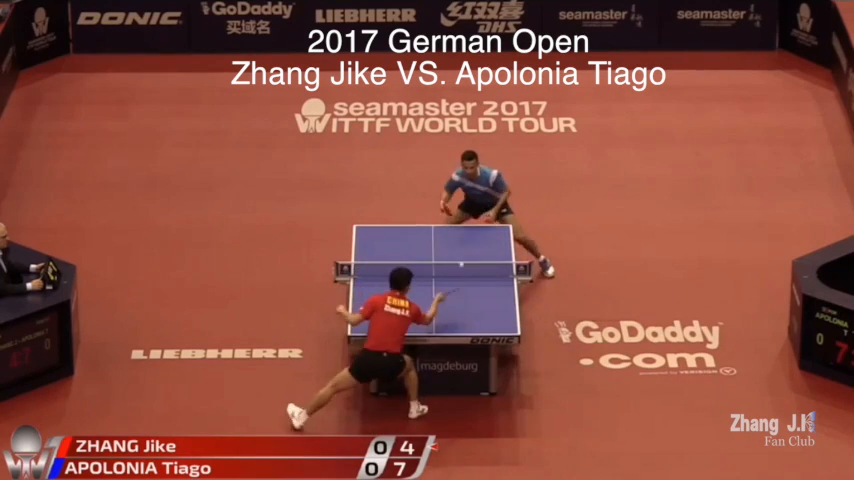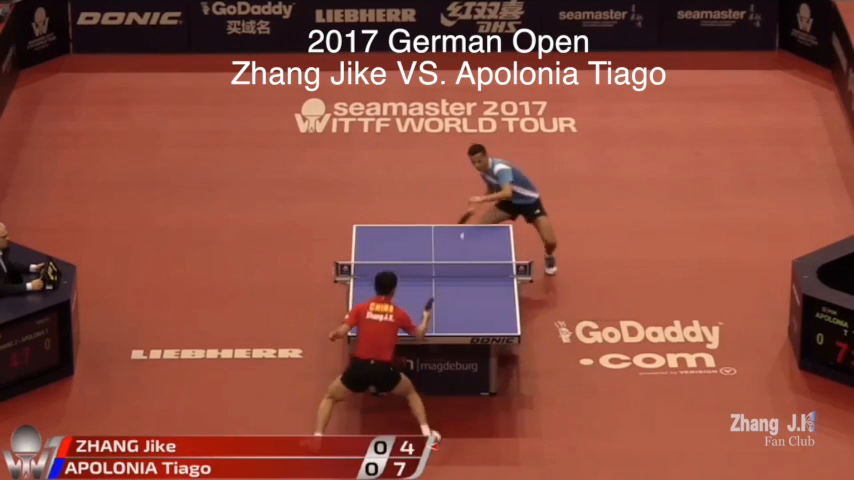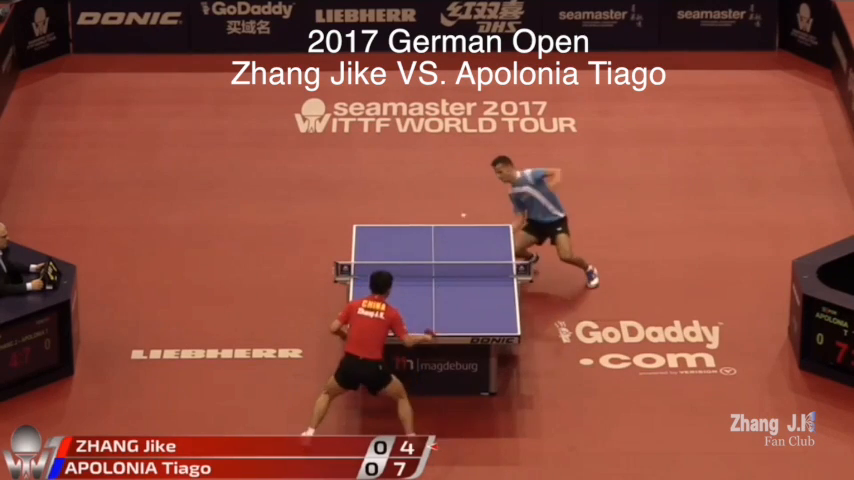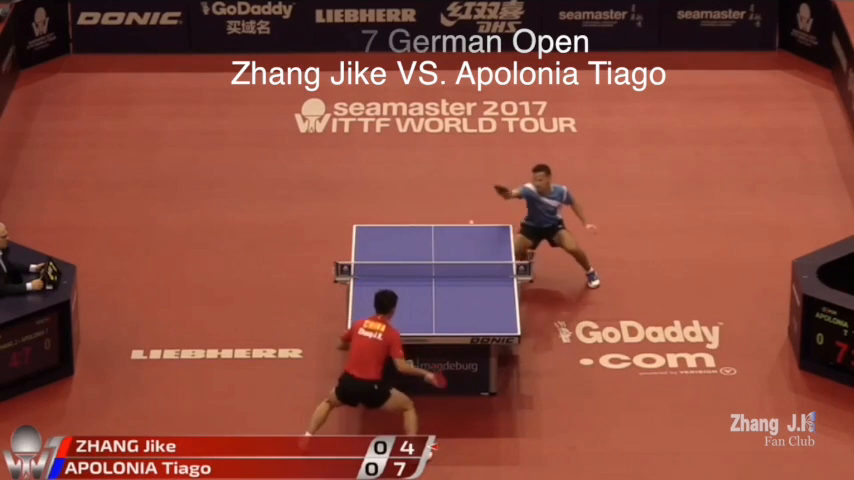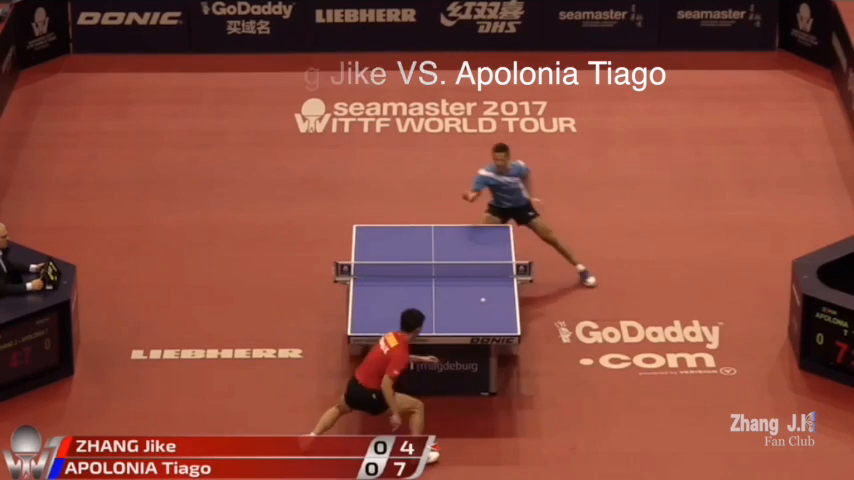
dt=0.3s
person 1, frame 1
left shoulder: (376, 300)
right shoulder: (412, 308)
left elbow: (353, 321)
right elbow: (427, 320)
left wrist: (342, 310)
right wrist: (436, 302)
left hip: (368, 358)
right hip: (391, 362)
left knee: (333, 387)
right knee: (409, 365)
left ankle: (301, 416)
right ankle: (415, 407)
person 1, frame 2
left shoulder: (361, 308)
right shoulder: (399, 314)
left elbow: (342, 332)
right elbow: (419, 334)
left wrist: (334, 334)
right wrist: (427, 318)
left hip: (359, 368)
right hip: (383, 370)
left knee: (329, 397)
right knee: (410, 392)
left ankle: (317, 436)
right ankle: (427, 432)
person 1, frame 3
left shoulder: (354, 306)
right shoulder: (392, 313)
left elbow: (334, 328)
right elbow: (407, 341)
right wrist: (425, 337)
left hip: (350, 364)
right hip: (373, 368)
left knee: (327, 394)
right knee: (402, 397)
left ankle: (309, 433)
person 1, frame 4
left shoulder: (358, 325)
right shoulder: (392, 335)
left elbow: (341, 345)
right elbow: (401, 367)
right wrist: (425, 374)
left hip: (349, 384)
right hip: (372, 389)
left knee: (328, 402)
right knee: (408, 407)
left ankle: (307, 439)
person 1, frame 5
left shoulder: (390, 336)
right shoulder: (401, 353)
right elbow: (386, 385)
left wrist: (420, 359)
right wrist: (395, 414)
left hip: (354, 388)
right hip: (371, 395)
left knee: (338, 408)
right knee: (417, 407)
left ankle: (311, 438)
person 2, frame 1
left shoulder: (492, 175)
right shoulder: (457, 177)
left elbow: (506, 192)
right elbow: (447, 192)
left wrist: (495, 210)
right wrist: (443, 202)
left hip: (497, 202)
right hip: (473, 202)
left knee: (520, 237)
left ankle: (542, 260)
person 2, frame 2
left shoulder: (501, 169)
right shoulder: (484, 172)
left elbow: (508, 193)
left wrist: (481, 199)
right wrist: (474, 205)
left hip: (530, 201)
right hip: (509, 202)
left knee: (550, 241)
right knee: (481, 225)
left ankle: (549, 257)
person 2, frame 3
left shoulder: (529, 176)
right shoulder: (513, 193)
left elbow: (555, 171)
right elbow: (521, 218)
left wrist: (554, 181)
left hip: (556, 220)
right hip: (536, 222)
left knee: (566, 256)
left ankle: (589, 269)
right ankle: (531, 258)
person 2, frame 4
left shoulder: (562, 192)
right shoulder: (529, 190)
left elbow: (574, 204)
right elbow: (513, 194)
left wrist: (585, 223)
right wrist: (505, 192)
left hip: (553, 225)
right hip: (531, 227)
left knee: (573, 249)
right knee: (513, 253)
left ankle: (590, 272)
right ankle: (525, 256)
person 2, frame 5
left shoulder: (519, 167)
right shoulder: (485, 174)
right elbow: (473, 194)
left wrist: (530, 196)
right wrist: (470, 196)
left hip: (522, 206)
right hip: (498, 208)
left knee: (550, 238)
left ankle: (580, 269)
